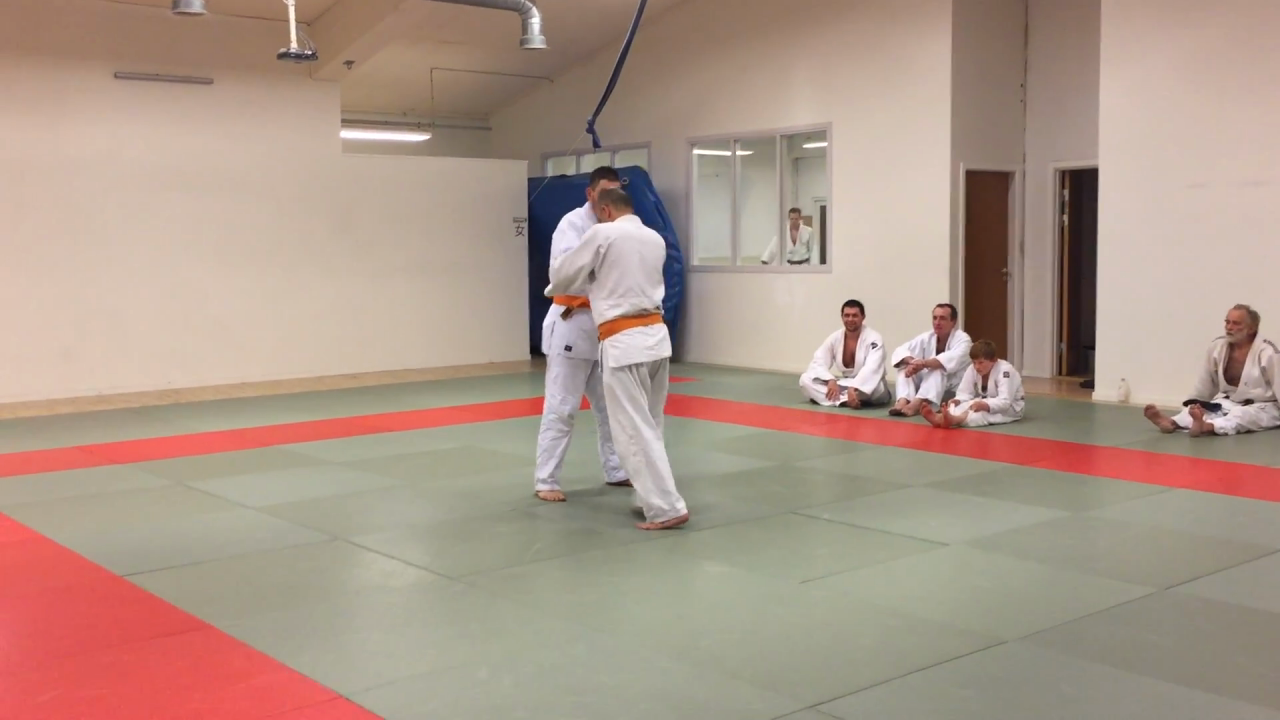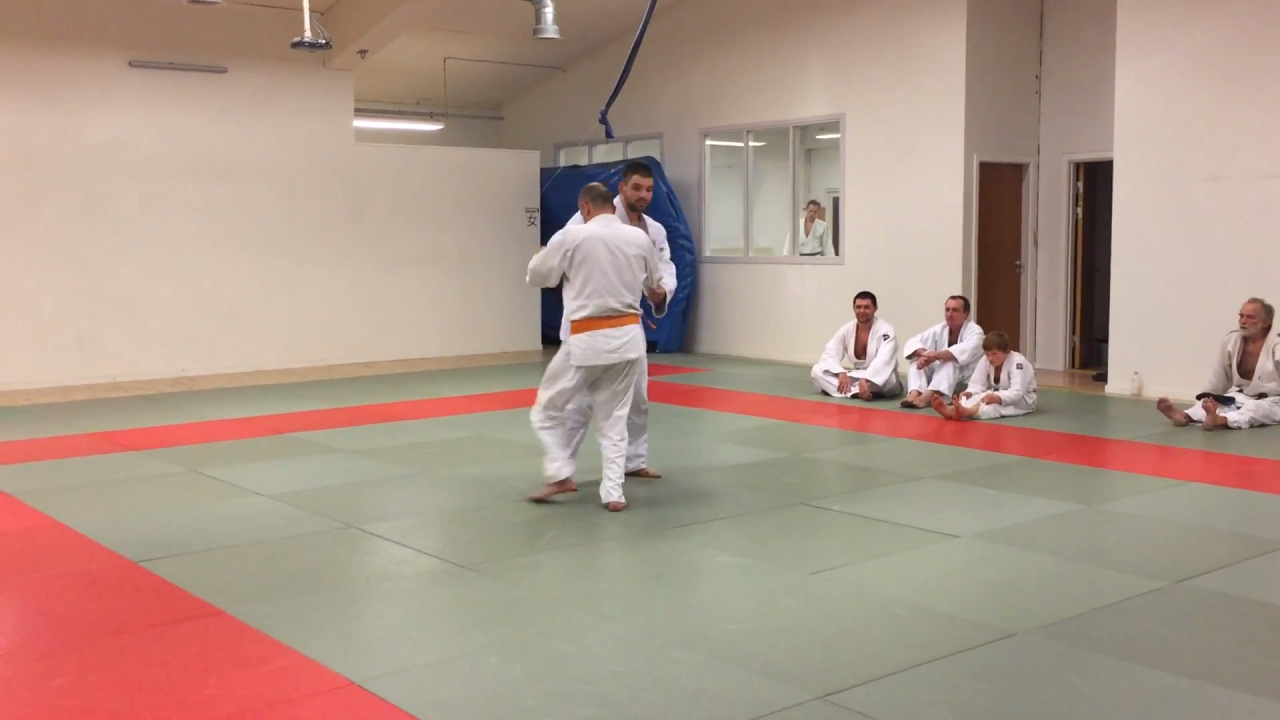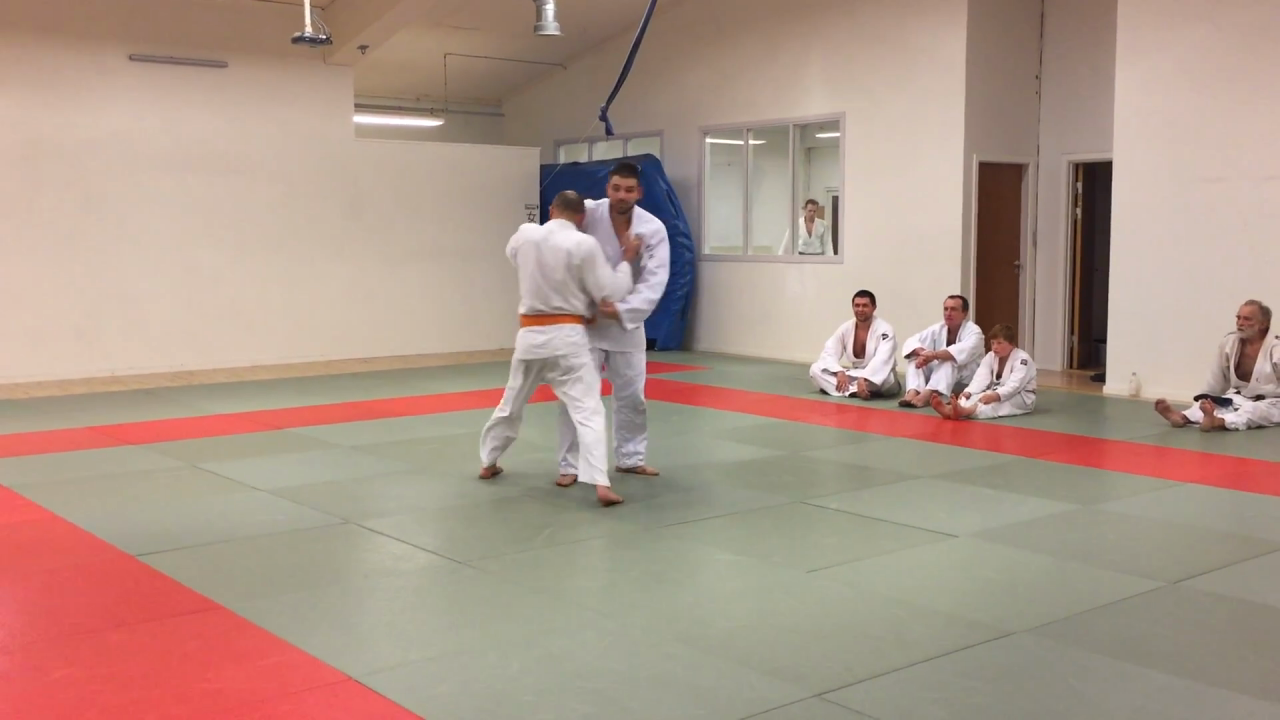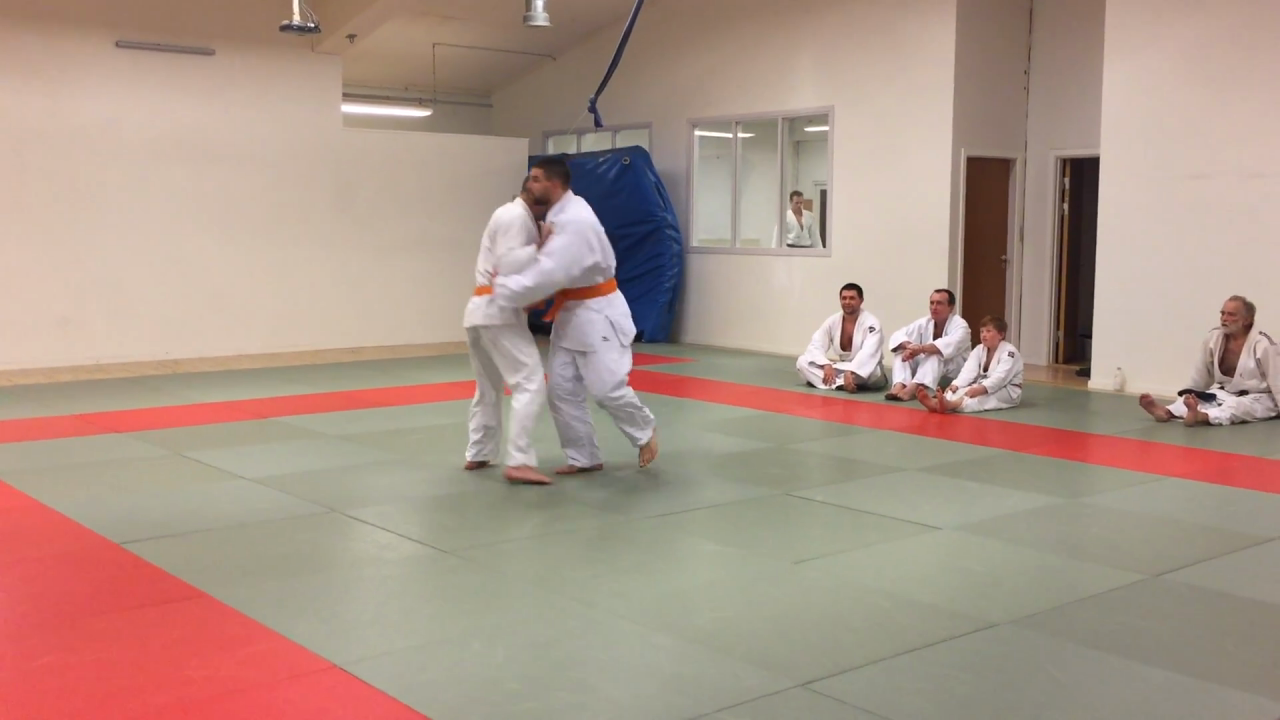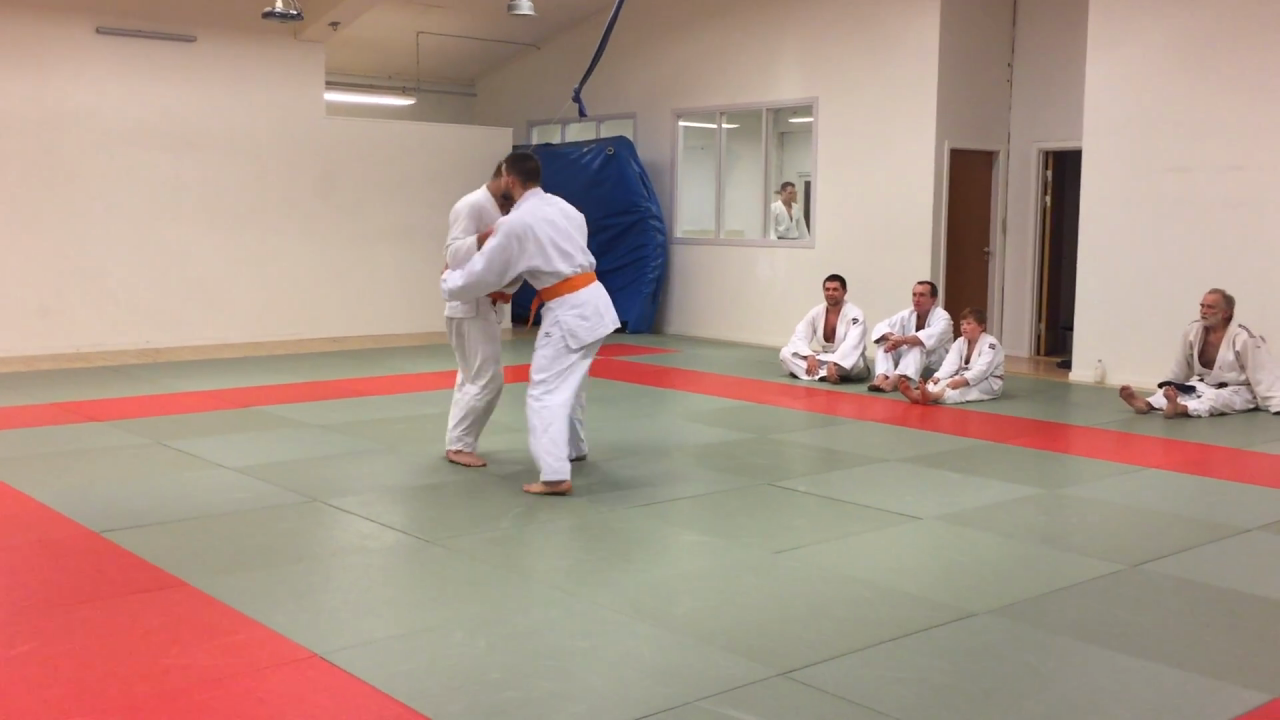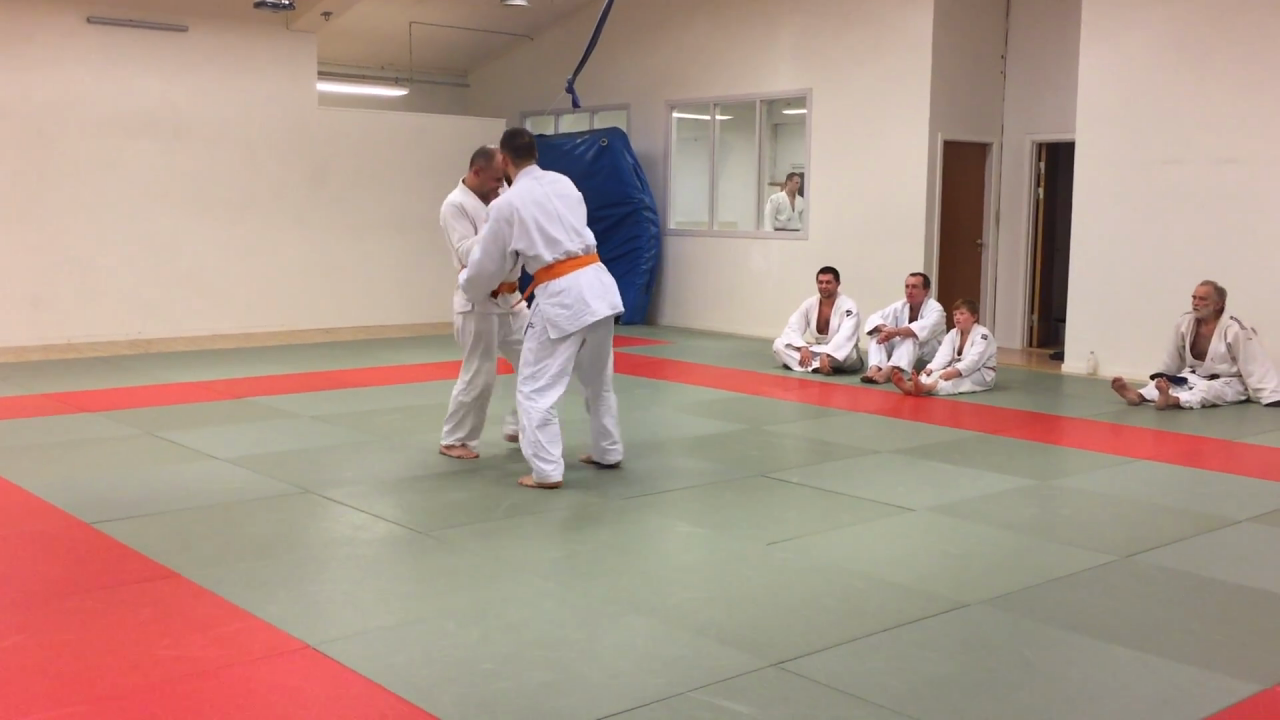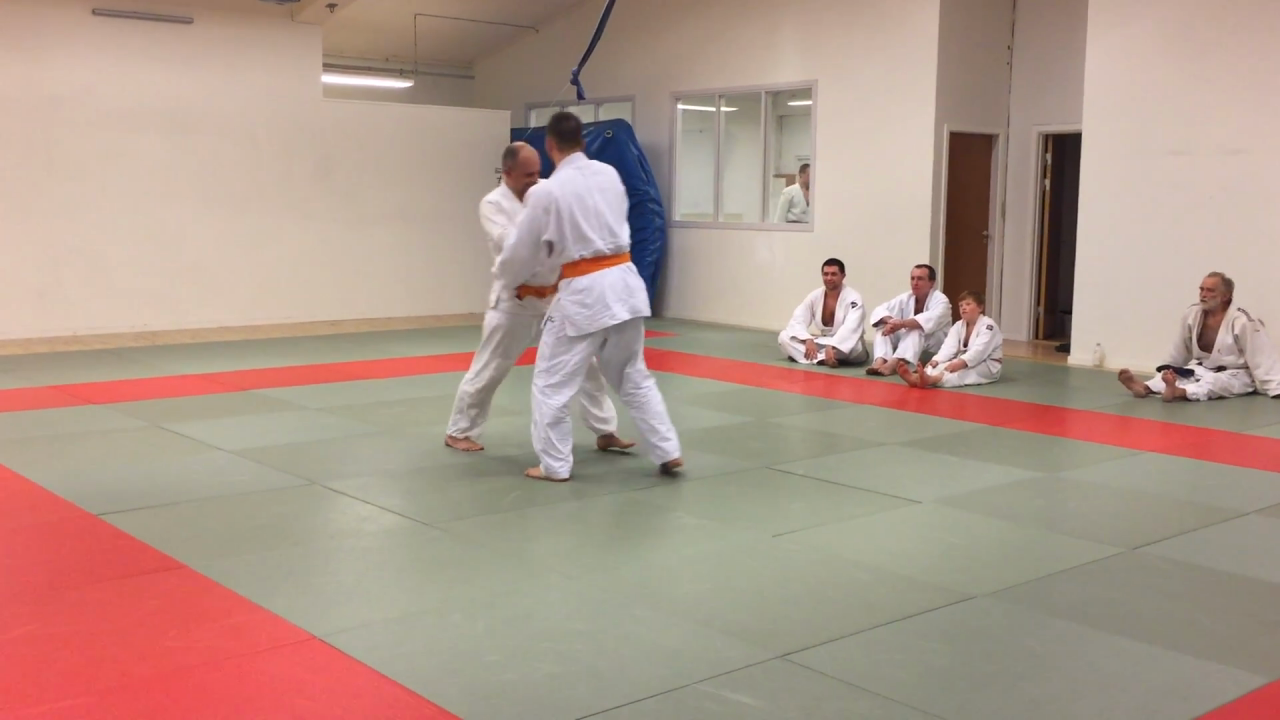
dt=0.3s
person 1, frame 1
right shoulder: (573, 223)
right hip: (572, 323)
left knee: (613, 404)
right knee: (561, 407)
left ankle: (618, 471)
right ankle: (546, 481)
person 1, frame 2
left shoulder: (654, 230)
left elbow: (665, 269)
left wrist: (663, 289)
left knee: (636, 396)
right knee: (581, 397)
left ankle: (634, 460)
person 1, frame 3
left shoulder: (654, 229)
right shoulder: (588, 213)
left elbow: (654, 282)
left wrist: (620, 310)
left hip: (625, 319)
left knee: (631, 395)
left ankle: (630, 458)
right ankle: (569, 464)
person 1, frame 4
left shoulder: (573, 223)
right shoulder: (568, 211)
left elbow: (546, 277)
left wrist: (501, 287)
left hip: (599, 312)
right hip: (573, 312)
left knee: (609, 388)
right knee: (561, 389)
left ankle: (644, 430)
right ankle: (583, 456)
person 1, frame 5
left shoulder: (516, 224)
right shoulder: (560, 206)
left elbow: (483, 274)
left wrist: (449, 282)
left hip: (570, 310)
right hip: (588, 300)
left knee: (545, 392)
right knee: (562, 384)
left ankle: (555, 474)
right ankle: (570, 448)
person 1, frame 6
left shoulder: (506, 205)
right shoulder: (564, 183)
left elbow: (489, 266)
left wrist: (469, 287)
left hip: (561, 294)
right hip: (597, 282)
left knee: (536, 387)
right knee: (598, 378)
left ankle: (546, 471)
right ankle: (608, 452)
person 1, frame 7
left shoulder: (546, 192)
right shoulder: (610, 175)
left elbow: (522, 253)
left wrist: (505, 277)
left hip: (584, 292)
right hip: (625, 283)
left knee: (551, 381)
right knee: (634, 377)
left ankle: (555, 465)
right ankle: (668, 450)
person 2, frame 1
left shoulder: (602, 234)
right shoulder: (656, 239)
left elbow: (562, 278)
left wrist: (557, 273)
left hip: (623, 342)
right hip: (657, 334)
left knee: (635, 431)
right knee: (649, 425)
left ankle: (666, 510)
right ankle: (654, 498)
person 2, frame 2
left shoulder: (572, 236)
right shoulder: (638, 237)
left elbow: (538, 275)
right elbow: (653, 287)
left wrist: (551, 259)
left hip: (587, 340)
right hip: (628, 337)
left knee: (548, 410)
right knee: (613, 420)
left ankle: (560, 474)
right ankle: (614, 493)
person 2, frame 3
left shoulder: (525, 234)
right shoulder: (584, 244)
right elbow: (612, 293)
right wrist: (627, 259)
left hip: (531, 335)
right hip: (568, 336)
left knee: (512, 404)
right knee: (588, 410)
left ankle: (488, 462)
right ankle: (601, 483)
person 2, frame 4
left shoulder: (510, 214)
right shoulder: (517, 218)
right elbow: (510, 264)
right wrist: (542, 246)
left hip: (481, 312)
right hip: (499, 313)
left knee: (488, 388)
right knee: (530, 384)
left ankle: (477, 454)
right ankle: (518, 462)
person 2, frame 5
left shoulder: (500, 207)
right shoulder: (472, 207)
right elbow: (455, 256)
right wrist: (488, 238)
left hip: (484, 304)
right hip: (471, 306)
left knee: (473, 377)
right knee: (486, 379)
left ankle: (459, 440)
right ankle: (458, 446)
person 2, frame 6
left shoulder: (499, 192)
right shoulder: (454, 205)
right elbow: (470, 255)
left hip: (509, 297)
right hip: (476, 302)
right knee: (480, 375)
left ankle: (517, 427)
right ankle: (454, 440)
person 2, frame 7
right shoulder: (492, 204)
right elbow: (509, 243)
left hip: (550, 298)
right hip: (513, 302)
right knee: (489, 369)
left ankle: (605, 431)
right ankle: (458, 431)
